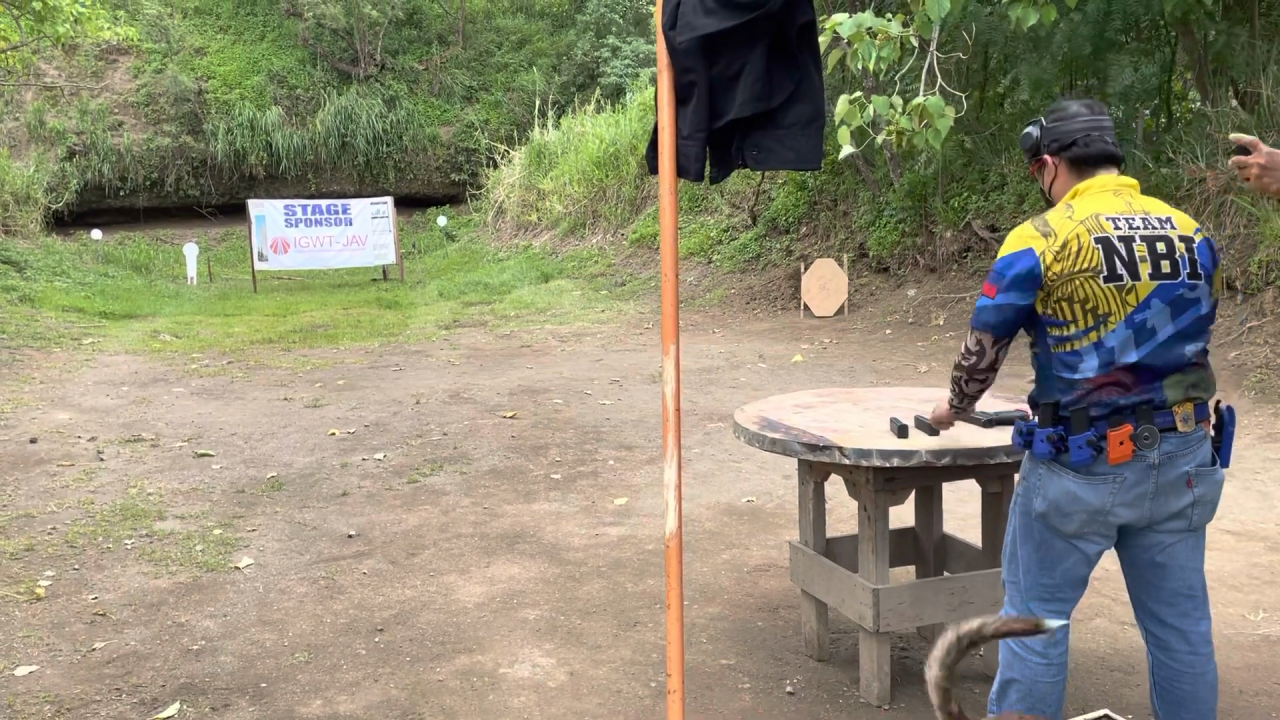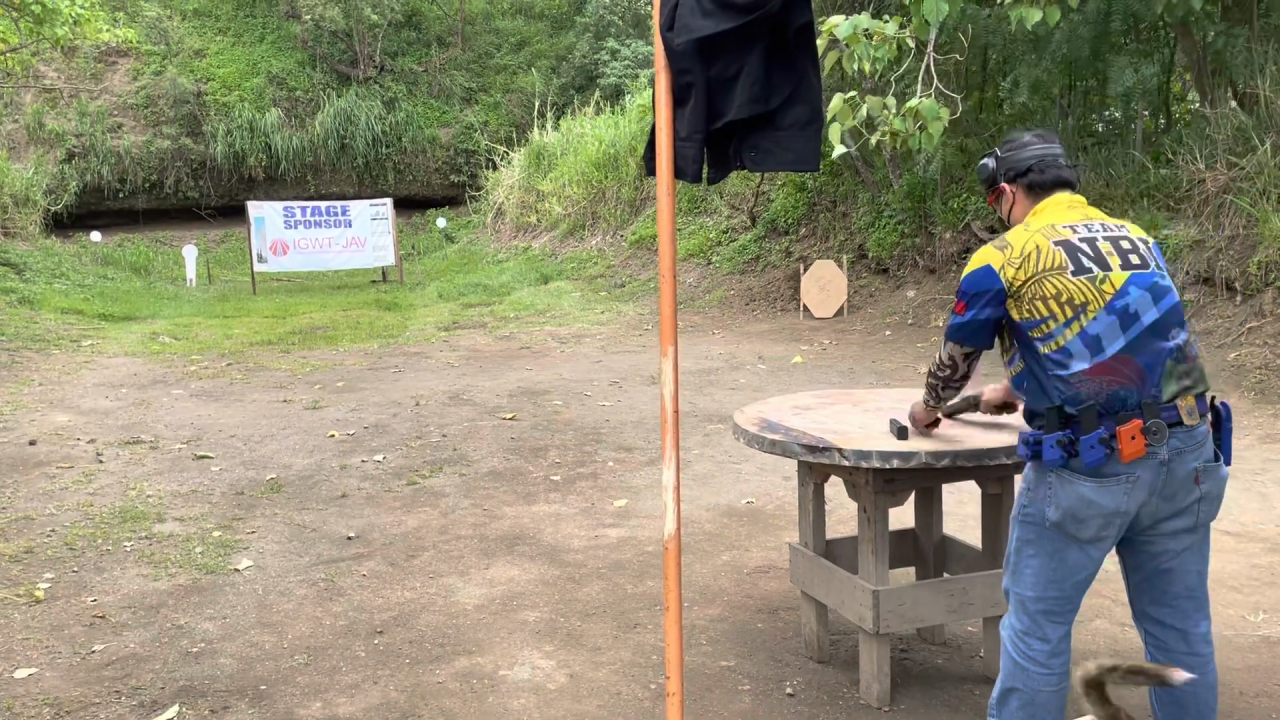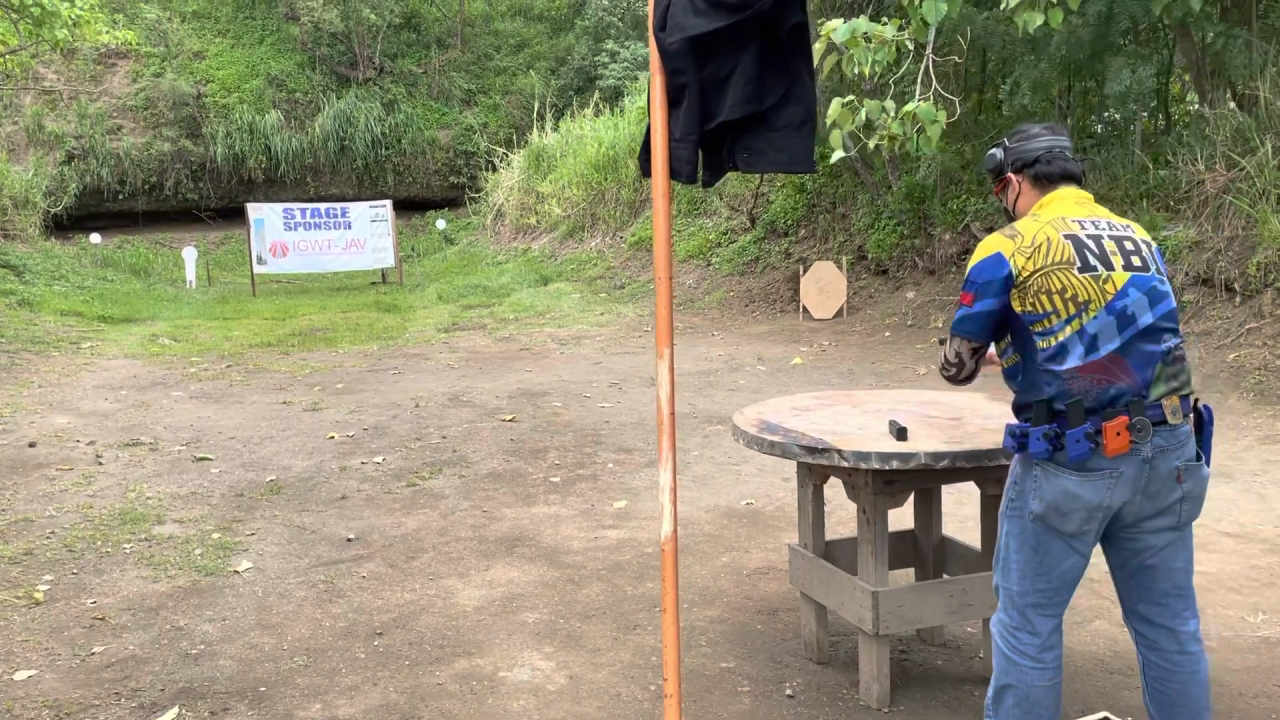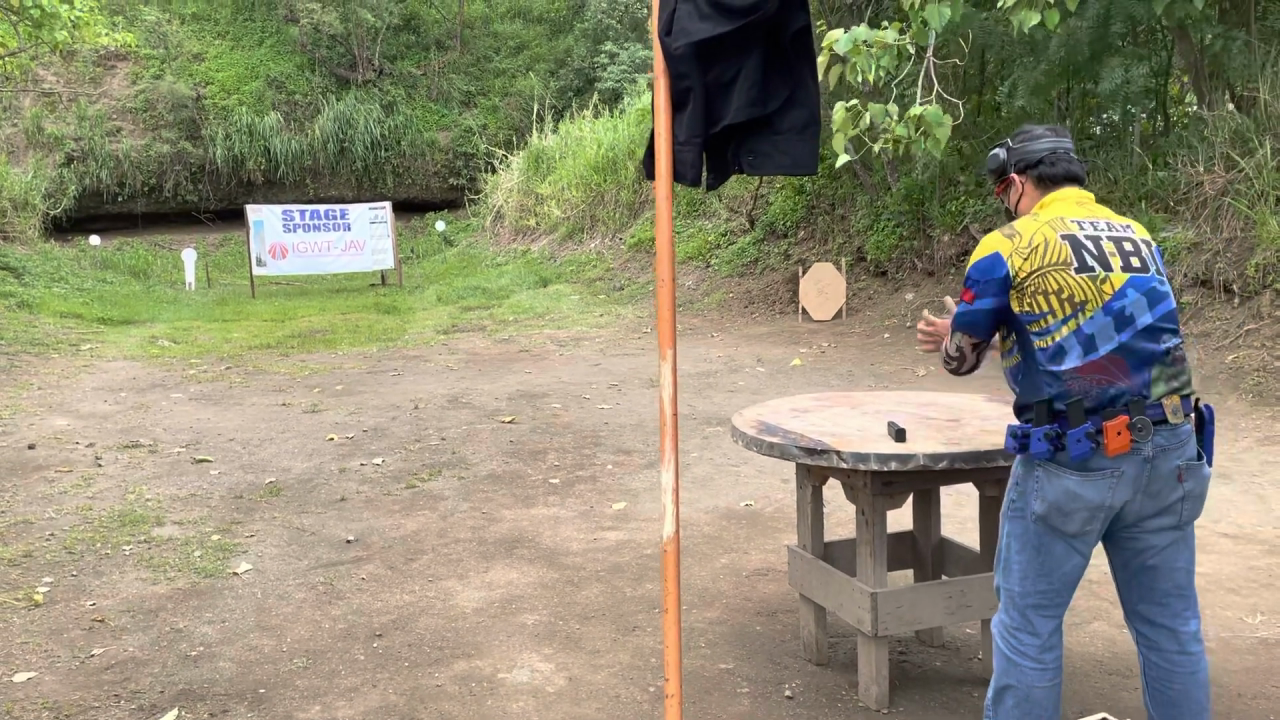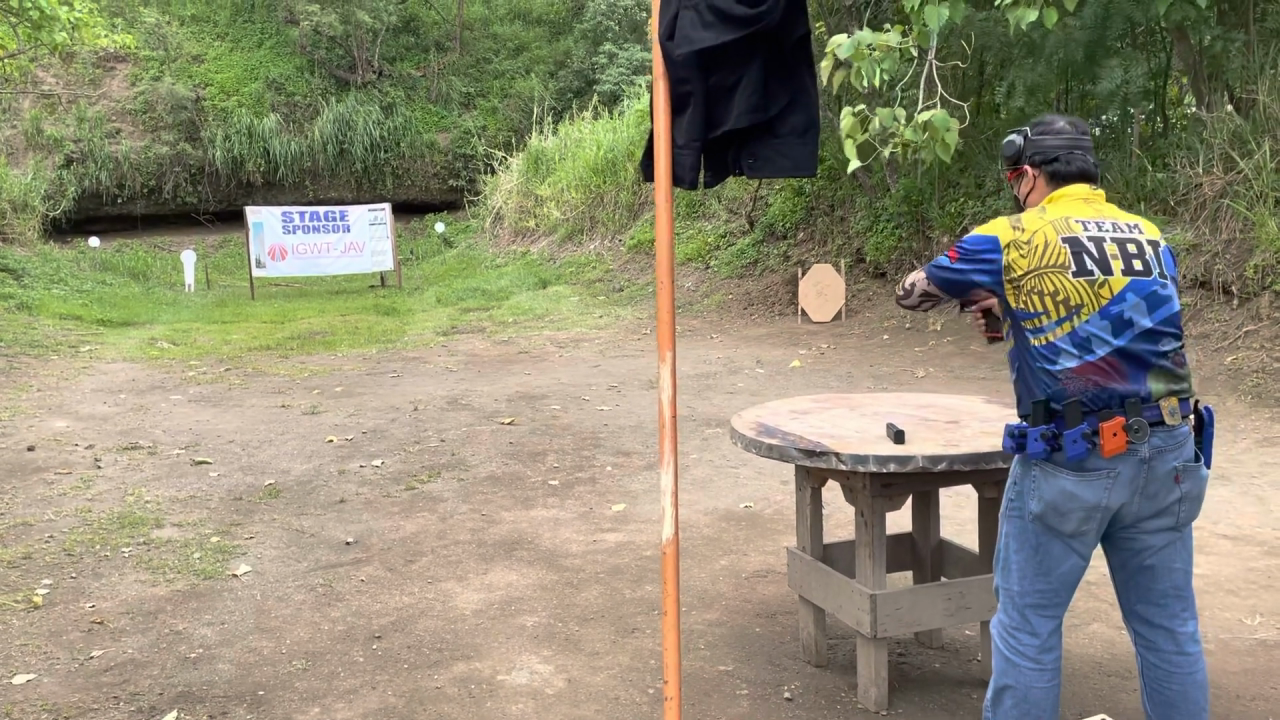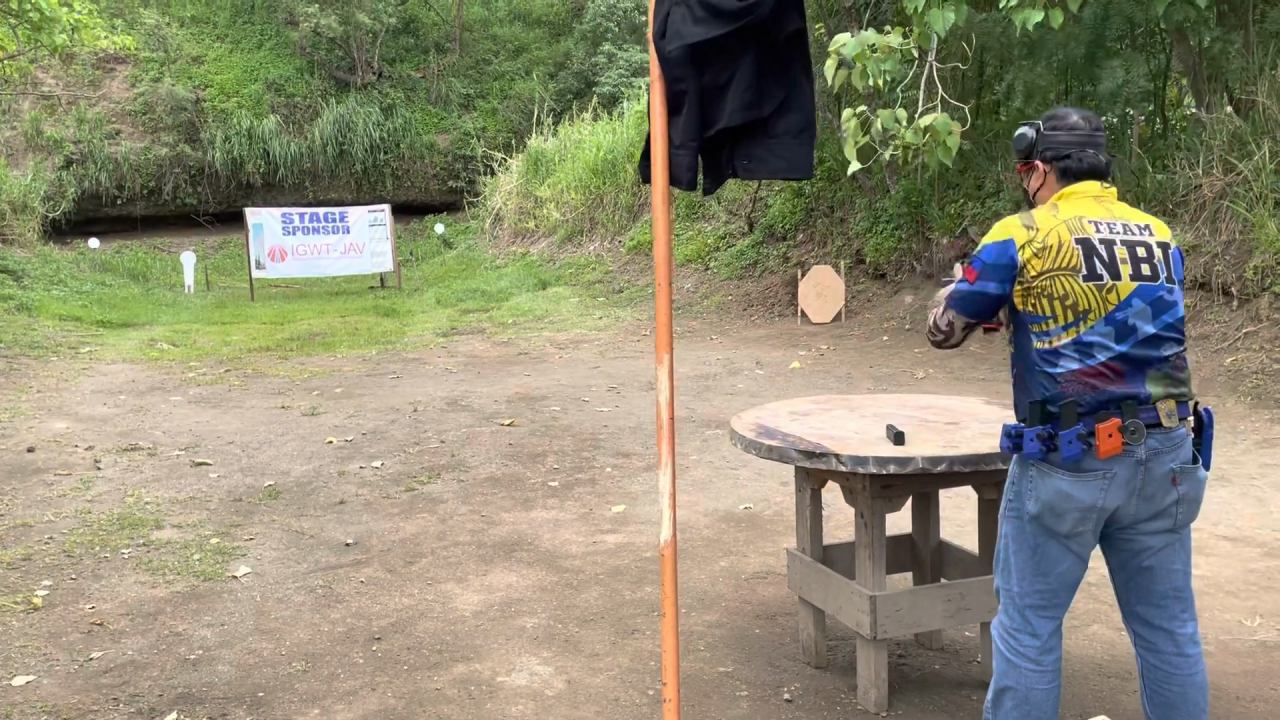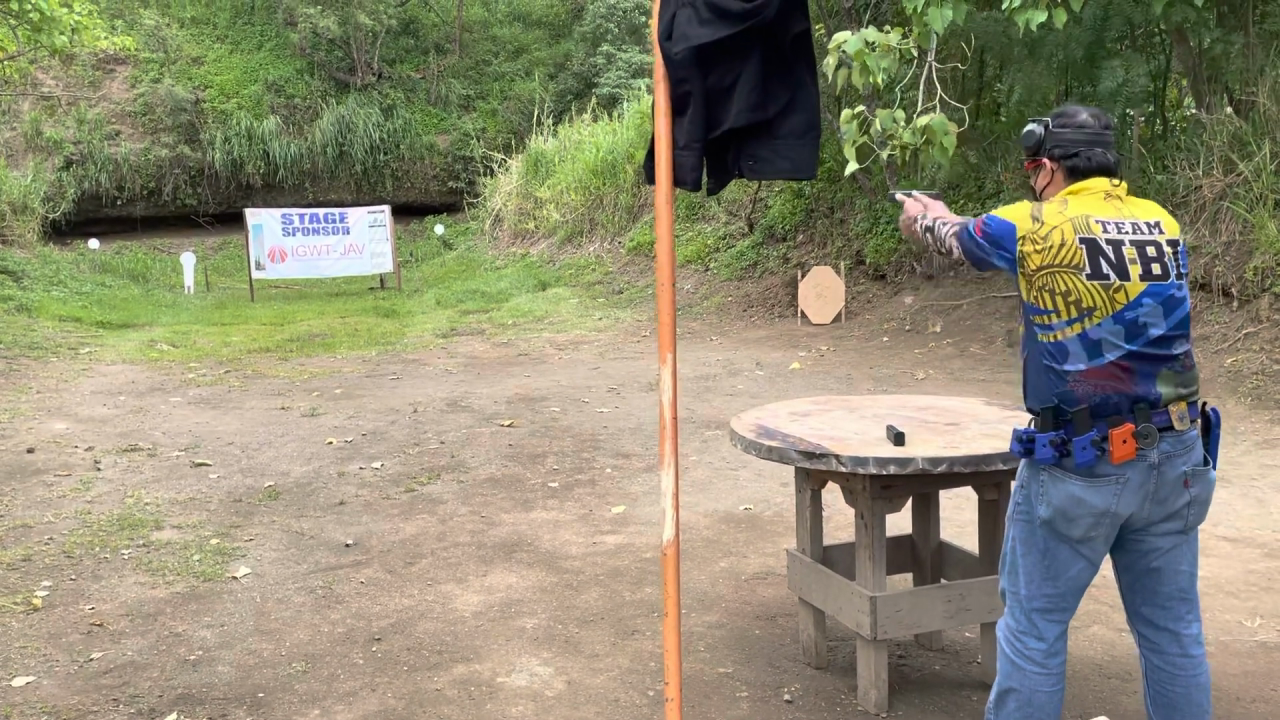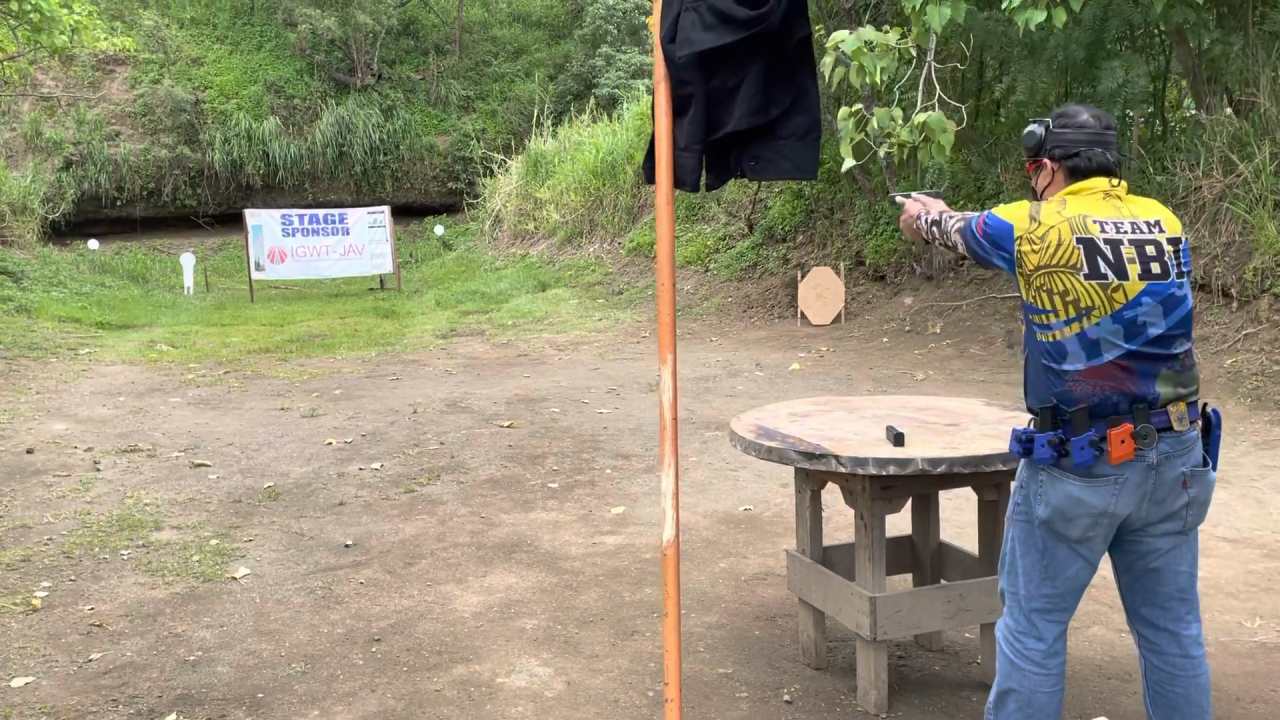
dt=0.3s
person 1, frame 1
left shoulder: (1039, 241)
right shoulder: (1190, 234)
left elbow: (983, 352)
left wrist: (956, 406)
left hip: (1082, 466)
right hip: (1181, 457)
left knee: (1035, 615)
right knee: (1180, 621)
person 1, frame 2
left shoulder: (1001, 259)
right shoulder: (1136, 239)
left elbow: (955, 363)
left wrist: (928, 407)
left hip: (1087, 467)
right hip: (1186, 452)
left knee: (1039, 622)
right knee: (1180, 623)
person 1, frame 3
left shoulder: (1007, 248)
right shoulder: (1138, 238)
left elbow: (959, 366)
left wrist: (966, 349)
left hip: (1072, 463)
right hip: (1167, 452)
left knee: (1028, 619)
right knee: (1168, 620)
person 1, frame 4
left shoulder: (1007, 248)
right shoulder: (1139, 236)
left elbow: (962, 358)
left wrist: (950, 336)
left hip: (1073, 462)
right hip: (1167, 451)
left knee: (1029, 620)
right knee: (1169, 621)
person 1, frame 5
left shoulder: (1010, 239)
right shoulder: (1148, 234)
left elbow: (912, 292)
left wrist: (965, 285)
left hip: (1072, 461)
right hip: (1166, 452)
left knee: (1028, 621)
right knee: (1168, 623)
person 1, frame 6
left shoulder: (1020, 237)
right shoulder: (1158, 233)
left elbow: (942, 329)
left wrist: (961, 288)
left hip: (1069, 462)
right hip: (1163, 453)
left knee: (1028, 622)
right knee: (1167, 624)
person 1, frame 7
left shoulder: (1034, 228)
right shoulder: (1162, 224)
left elbow: (955, 237)
left wrist: (922, 218)
left hip: (1080, 465)
right hip: (1173, 455)
left knee: (1034, 623)
right knee: (1171, 624)
person 1, frame 8
left shoulder: (1033, 227)
right shoulder: (1164, 223)
left elbow: (958, 230)
left wrist: (925, 216)
left hip: (1079, 464)
right hip: (1174, 456)
left knee: (1034, 624)
right knee: (1172, 626)
